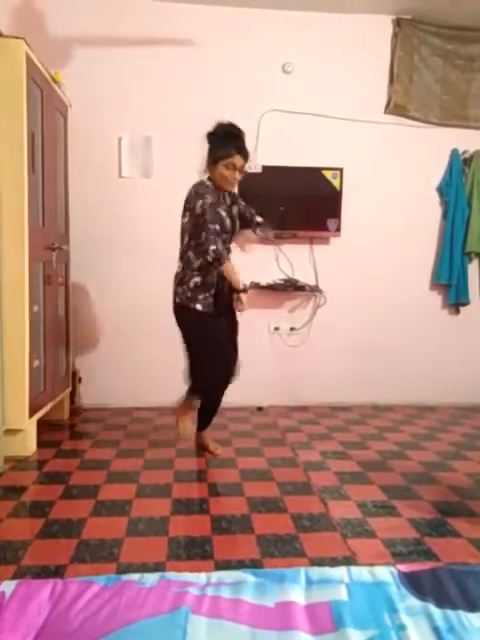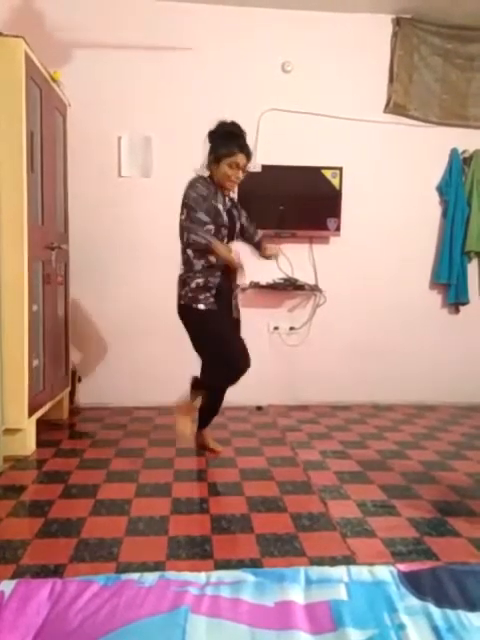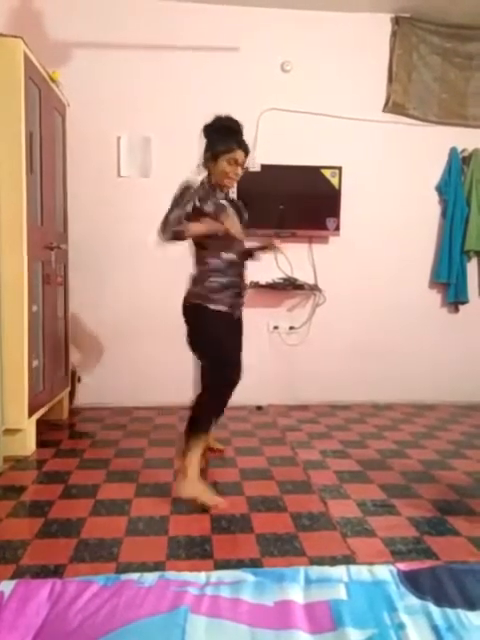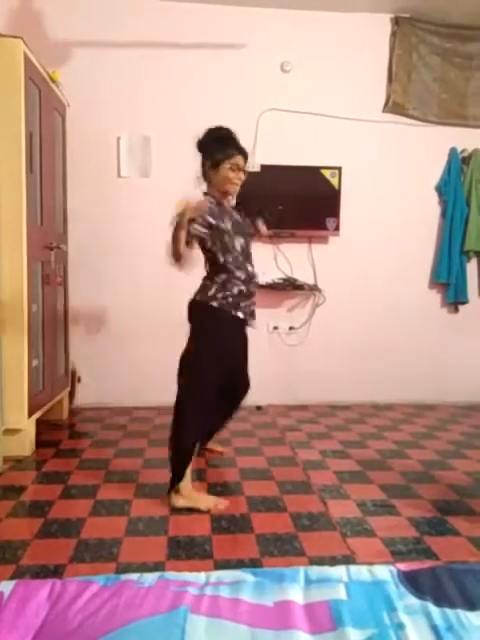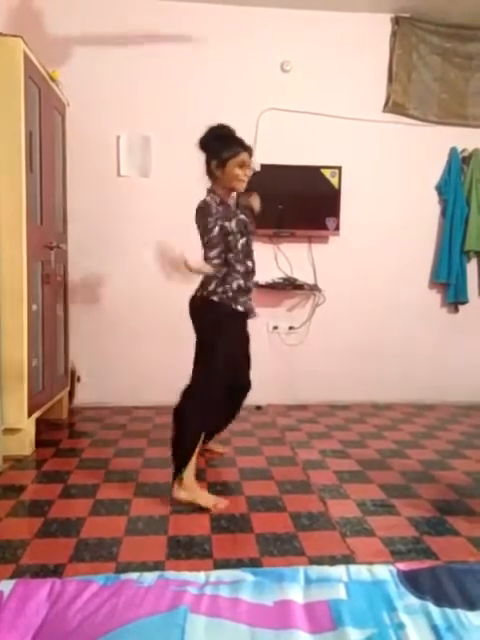
dt=0.1s
person 1, frame 1
left shoulder: (232, 200)
right shoulder: (202, 194)
left elbow: (260, 226)
right elbow: (210, 243)
left wrist: (252, 233)
right wrist: (238, 285)
left hip: (220, 298)
right hip: (194, 299)
left knee: (223, 370)
right knee: (212, 367)
left ankle: (200, 432)
right ankle: (187, 406)
person 1, frame 2
left shoulder: (230, 201)
right shoulder: (201, 191)
left elbow: (250, 233)
right elbow: (194, 232)
left wrist: (266, 246)
right wrist: (229, 255)
left hip: (222, 297)
right hip: (199, 298)
left knee: (223, 361)
right knee: (232, 360)
left ankle: (203, 431)
right ankle: (189, 406)
person 1, frame 3
left shoulder: (228, 201)
right shoulder: (195, 193)
right elbow: (169, 229)
left wrist: (260, 246)
right wrist: (214, 226)
left hip: (226, 303)
right hip: (208, 304)
left knee: (224, 377)
right knee: (220, 379)
left ankle: (201, 436)
right ankle: (189, 476)
person 1, frame 4
left shoulder: (226, 207)
right shoulder: (205, 208)
right elbow: (179, 255)
left wrist: (252, 228)
right wrist: (181, 224)
left hip: (231, 310)
right hip: (218, 311)
left knee: (234, 384)
right knee: (201, 390)
left ankle: (200, 438)
right ankle: (182, 488)
person 1, frame 5
left shoulder: (231, 203)
right shoulder: (211, 206)
right elbow: (213, 260)
left wrist: (249, 209)
right wrist: (192, 264)
left hip: (231, 306)
right hip: (218, 305)
left knee: (235, 383)
right knee: (209, 386)
left ankle: (200, 439)
right ankle: (185, 481)
